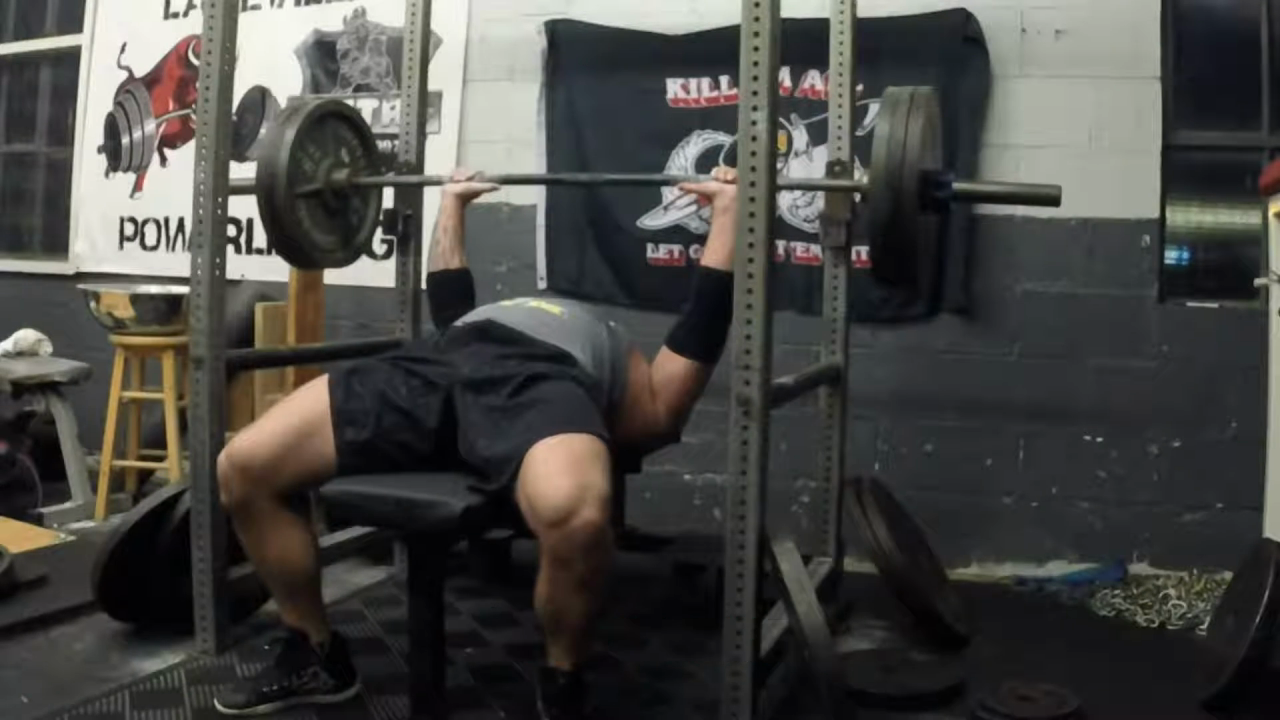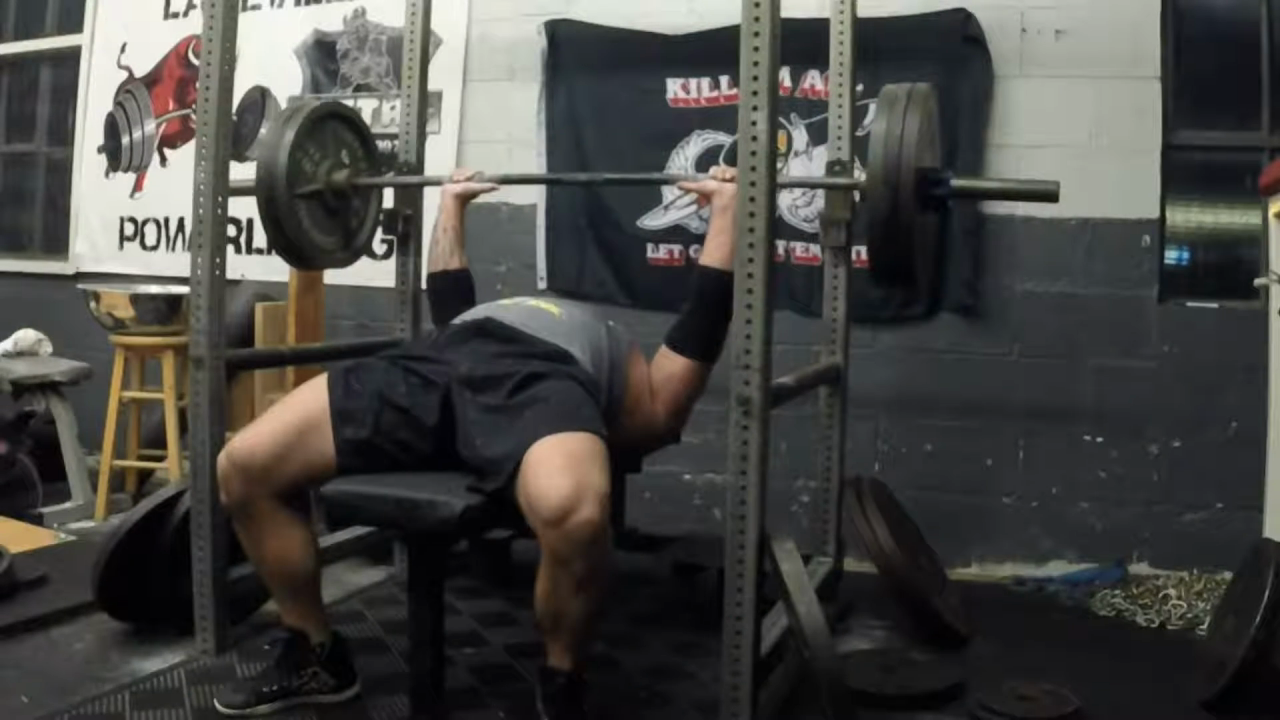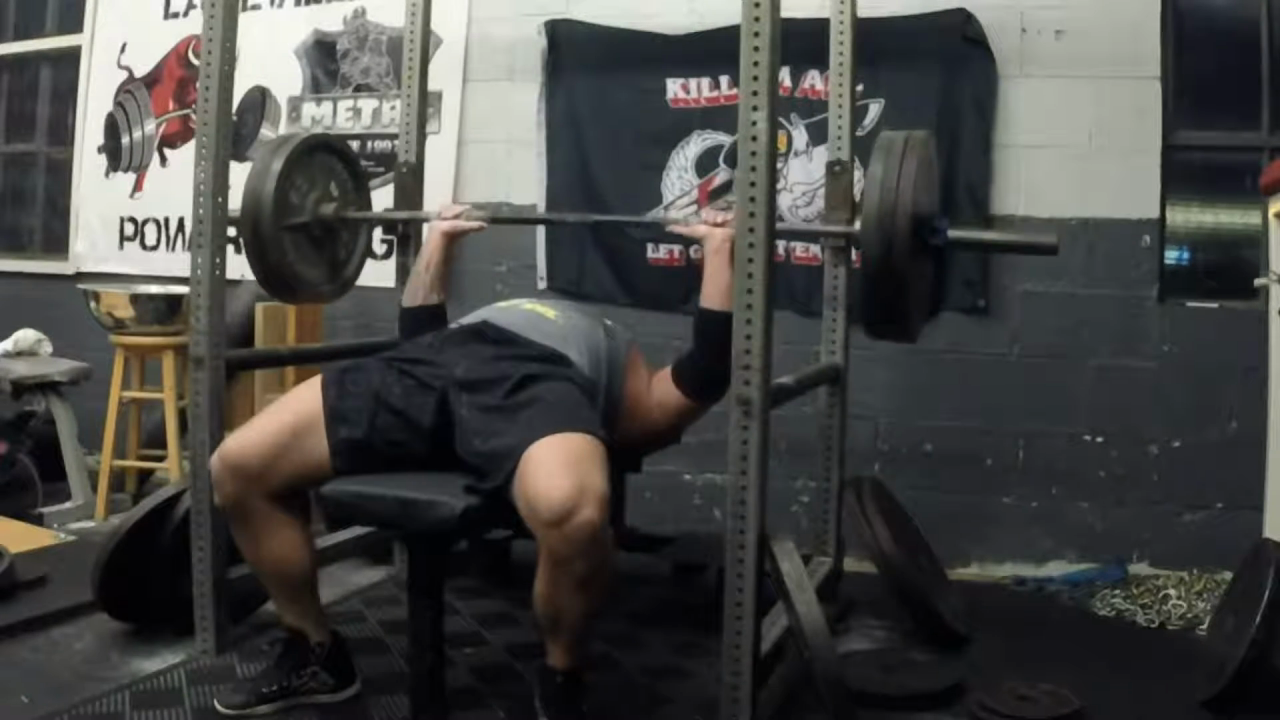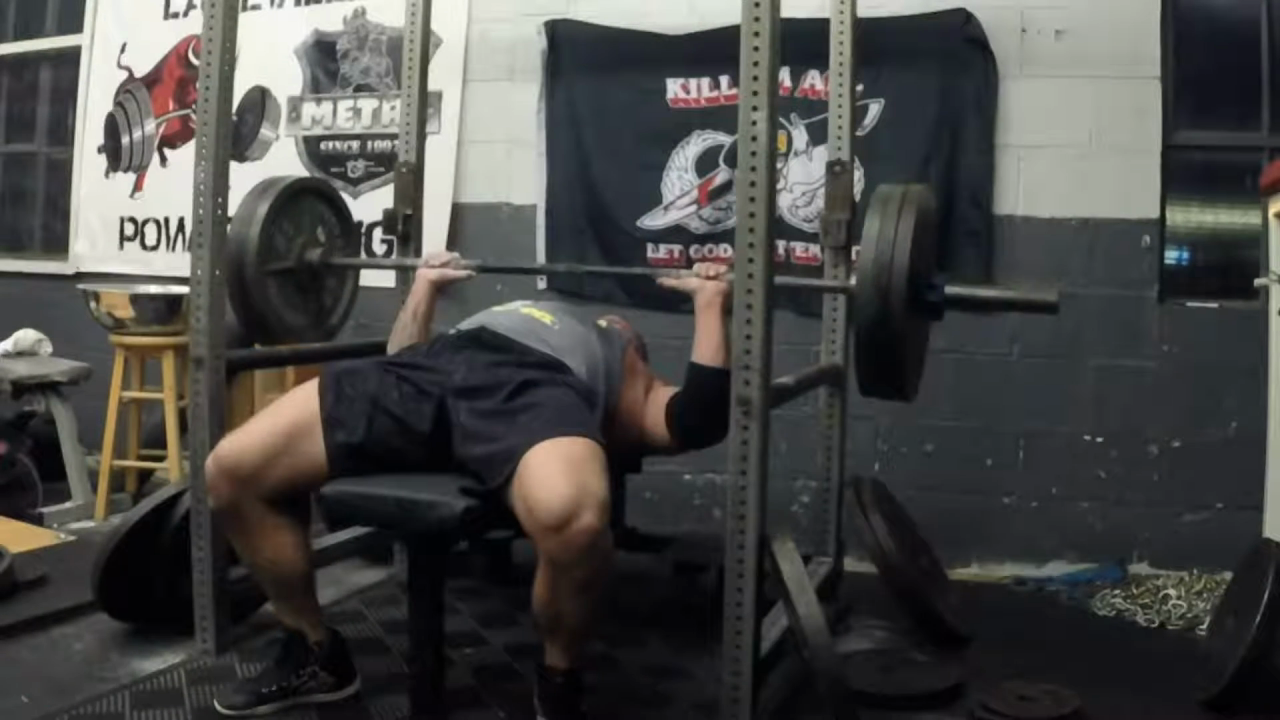
dt=0.5s
person 1, frame 1
left shoulder: (647, 400)
left elbow: (704, 323)
right elbow: (449, 302)
left wrist: (726, 208)
right wrist: (451, 203)
left knee: (575, 514)
right knee: (243, 468)
right ankle: (314, 654)
person 1, frame 2
left shoulder: (646, 397)
left elbow: (703, 326)
right elbow: (449, 300)
left wrist: (724, 208)
right wrist: (452, 204)
left knee: (574, 512)
right knee: (243, 467)
right ankle: (314, 655)
person 1, frame 3
left shoulder: (640, 398)
left elbow: (708, 372)
right elbow: (420, 330)
left wrist: (719, 248)
right wrist: (438, 239)
left knee: (573, 512)
right knee: (237, 467)
right ankle: (314, 654)
person 1, frame 4
left shoulder: (639, 391)
left elbow: (700, 421)
right elbow: (402, 362)
left wrist: (709, 303)
right wrist: (424, 288)
left knee: (573, 518)
right knee: (231, 469)
right ankle: (314, 654)
